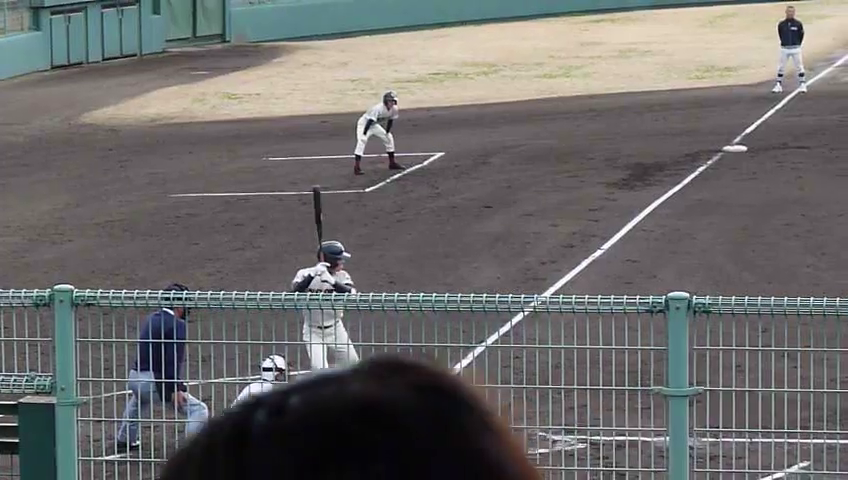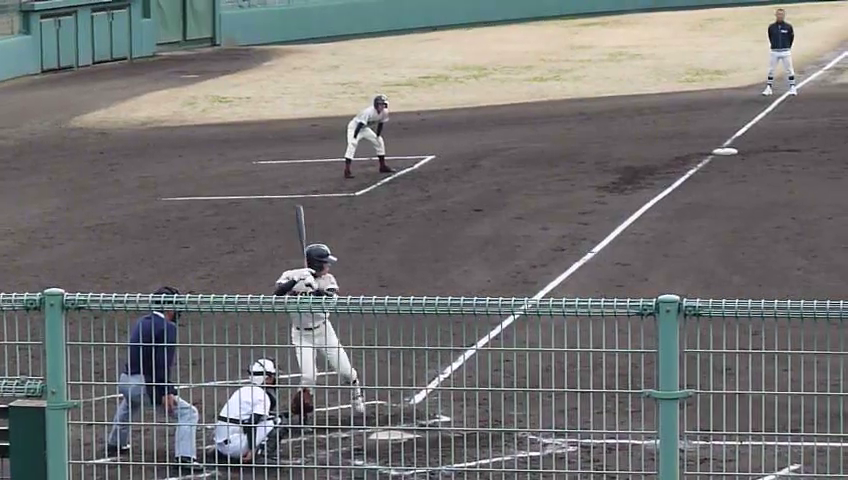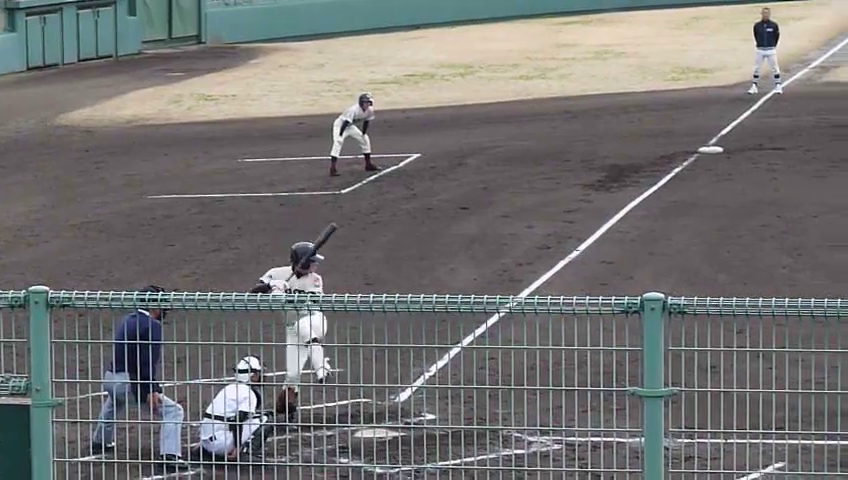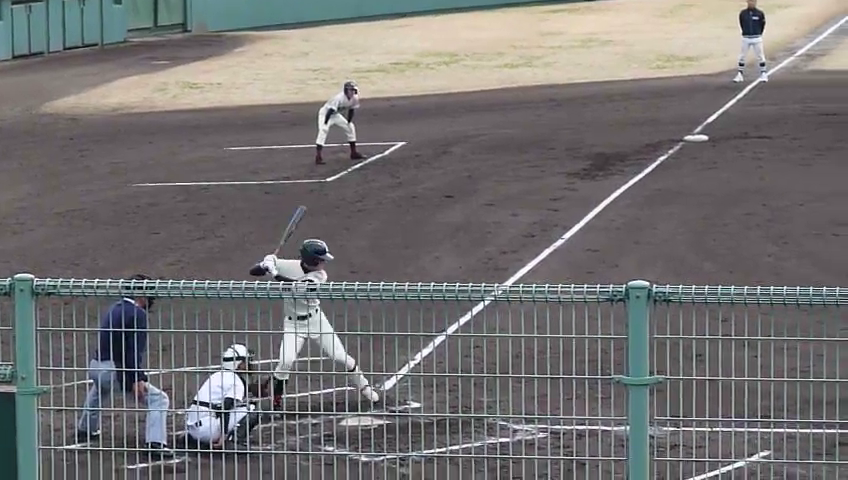
dt=0.4s
person 1, frame 1
left shoulder: (152, 319)
right shoulder: (177, 324)
left elbow: (146, 353)
right elbow: (173, 359)
right wrist: (176, 388)
left hip: (136, 378)
right hip: (154, 380)
left knee: (137, 403)
right knee: (197, 409)
left ankle: (125, 441)
person 1, frame 2
left shoulder: (142, 322)
right shoulder: (167, 327)
left elbow: (138, 354)
right elbow: (163, 363)
right wrist: (166, 392)
left hip: (126, 381)
right hip: (145, 384)
left knee: (128, 405)
right knee: (188, 413)
left ankle: (115, 445)
right ankle: (185, 457)
person 1, frame 3
left shoulder: (127, 320)
right shoulder: (152, 325)
left elbow: (124, 352)
right elbow: (148, 361)
right wrist: (151, 390)
left hip: (110, 379)
right hip: (130, 382)
left knee: (112, 403)
right knee: (173, 411)
left ankle: (100, 442)
right ankle: (170, 456)
person 1, frame 4
left shoulder: (114, 308)
right shoulder: (138, 314)
left elbow: (110, 341)
right elbow: (134, 350)
right wrist: (137, 379)
left hip: (96, 367)
right hip: (115, 370)
left knee: (97, 393)
right knee: (158, 399)
left ankle: (85, 430)
right ankle: (156, 444)
person 2, frame 1
left shoulder: (342, 276)
right shoulder: (305, 274)
right elbow: (295, 292)
left wrist: (331, 281)
right wrist: (313, 274)
left hip: (335, 331)
right hip: (313, 333)
person 2, frame 2
left shoulder: (328, 280)
right shoulder: (290, 276)
right elbow: (277, 294)
left wrist: (314, 287)
right wrist: (296, 278)
left hip: (324, 330)
right hip: (301, 335)
left knee: (345, 370)
right knee: (309, 377)
left ankle: (356, 399)
right ankle: (301, 411)
person 2, frame 3
left shoulder: (315, 280)
right shoulder: (277, 274)
right elbow: (254, 292)
left wrist: (285, 295)
right wrist: (271, 285)
left hip: (314, 321)
right hip: (293, 331)
left knee: (303, 326)
right knee: (292, 375)
left ankle: (321, 367)
right ankle: (289, 410)
person 2, frame 4
left shoulder: (320, 275)
right shoulder: (286, 266)
left elbow: (301, 287)
right elbow: (253, 271)
left wrist: (275, 274)
right wrist: (266, 266)
left hip: (316, 320)
right hip: (293, 323)
left knee: (340, 356)
right knee: (286, 361)
left ankle: (363, 385)
right ankle: (275, 398)
